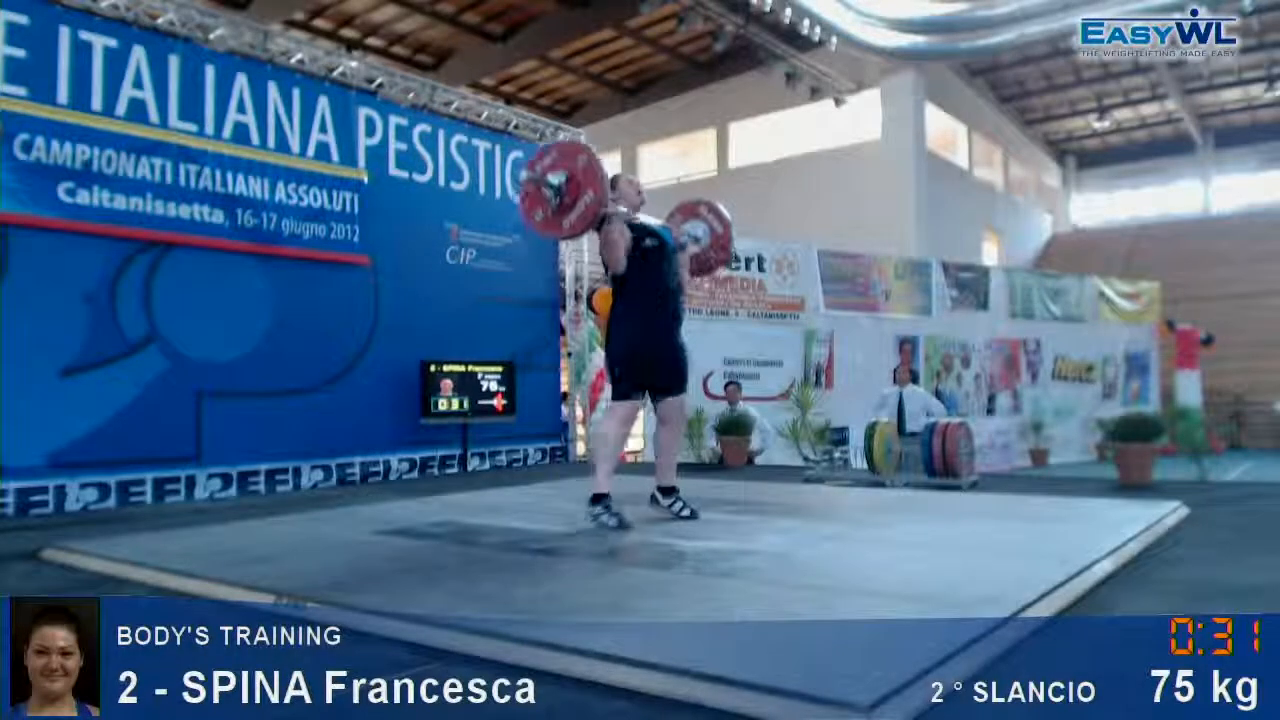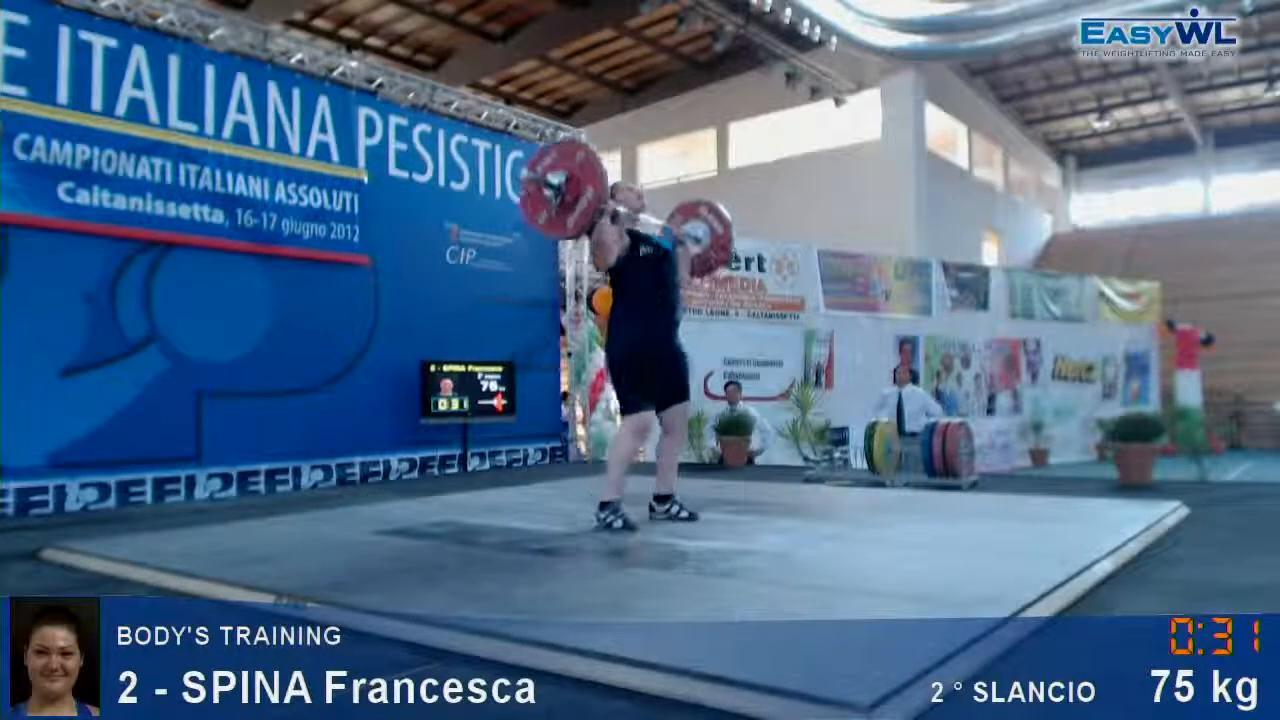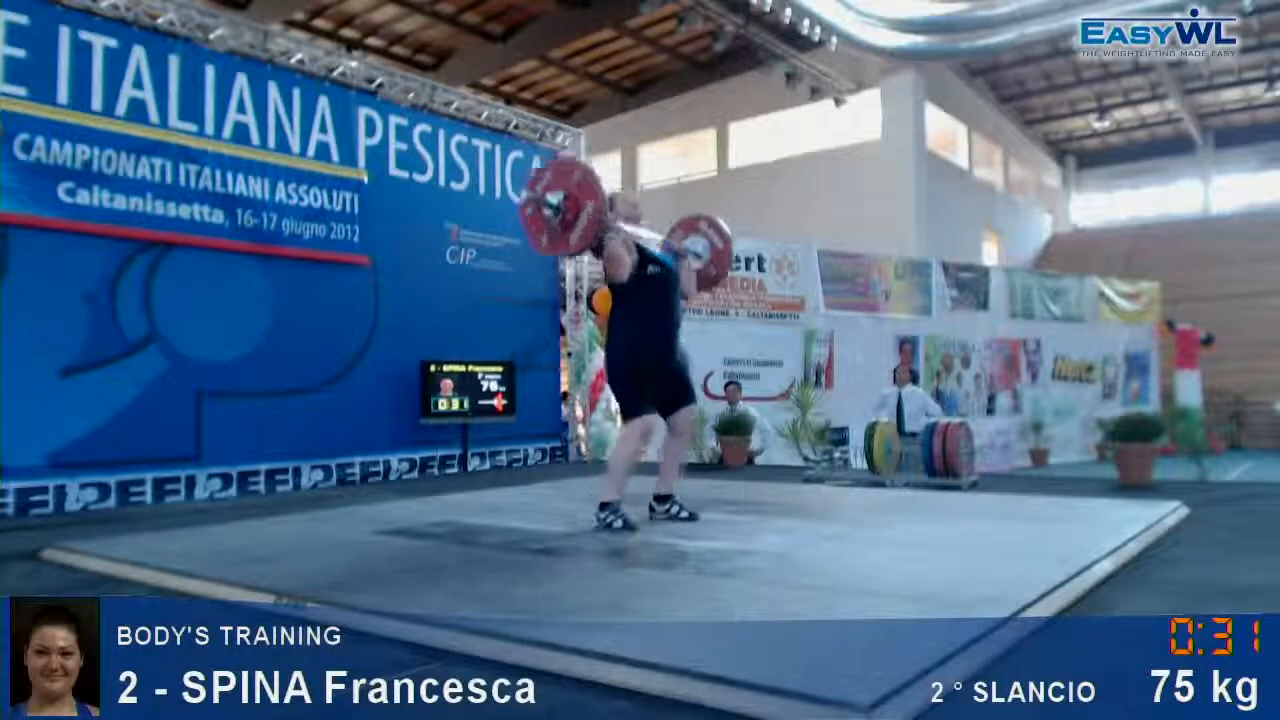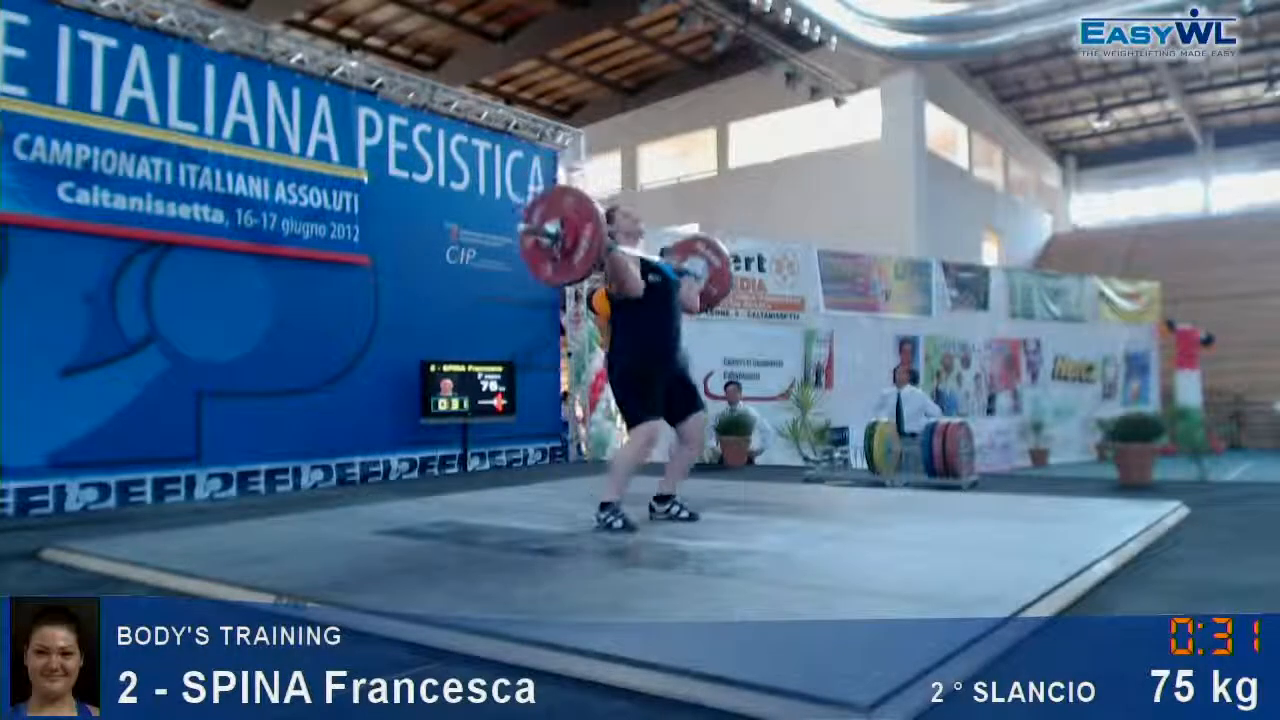
dt=0.1s
person 1, frame 1
left shoulder: (656, 232)
right shoulder: (618, 228)
left elbow: (680, 280)
right elbow: (615, 264)
left wrist: (682, 243)
right wrist: (610, 215)
left hip: (667, 336)
right hip: (632, 335)
left knee: (673, 414)
right knee: (623, 410)
left ankle: (666, 492)
right ankle: (600, 499)
person 1, frame 2
left shoulder: (655, 239)
right shoulder: (617, 234)
left elbow: (681, 278)
right elbow: (603, 260)
left wrist: (682, 242)
right wrist: (602, 214)
left hip: (666, 343)
right hip: (631, 341)
left knee: (677, 422)
right knee: (639, 423)
left ankle: (663, 500)
right ankle: (608, 505)
person 1, frame 3
left shoulder: (656, 253)
right shoulder: (617, 246)
left elbow: (688, 289)
right elbow: (619, 273)
left wrist: (683, 255)
right wrist: (609, 230)
left hip: (667, 355)
right hip: (630, 355)
left knee: (684, 424)
right knee: (641, 427)
left ankle: (662, 500)
right ankle: (608, 507)
person 1, frame 4
left shoulder: (658, 265)
right shoulder: (621, 261)
left elbow: (691, 304)
right elbow: (634, 288)
left wrist: (684, 272)
right wrist: (612, 250)
left hip: (670, 363)
right hip: (634, 364)
left knee: (694, 431)
right knee: (647, 433)
left ankle: (663, 500)
right ankle: (609, 507)
